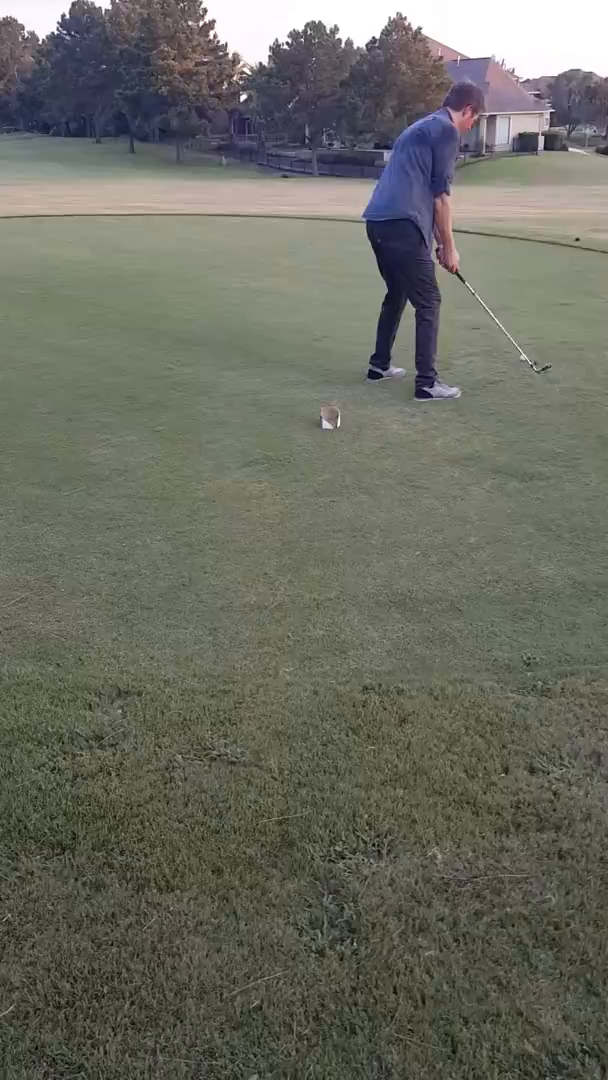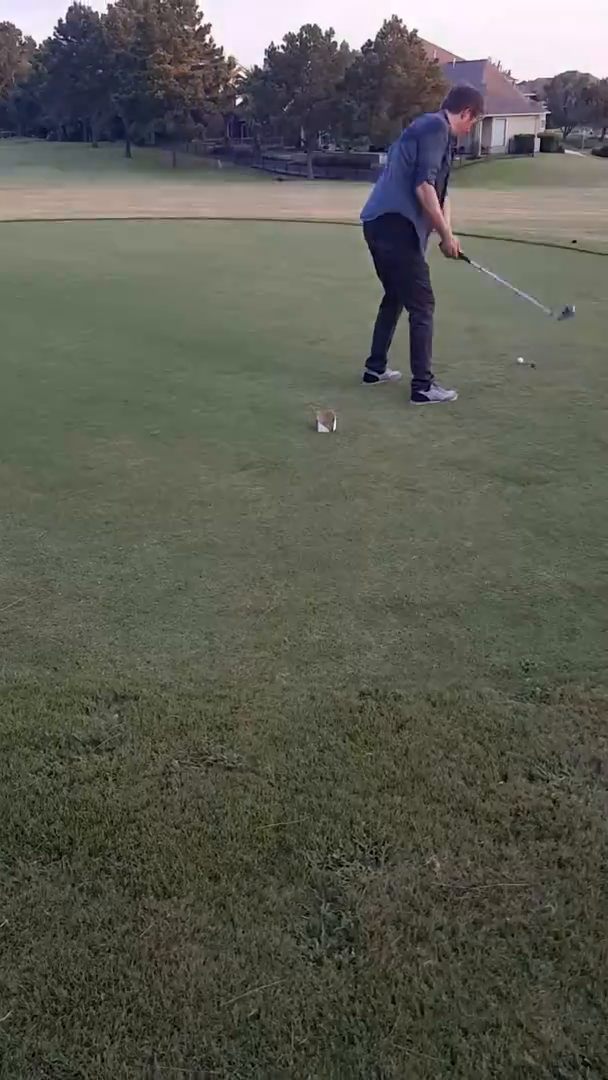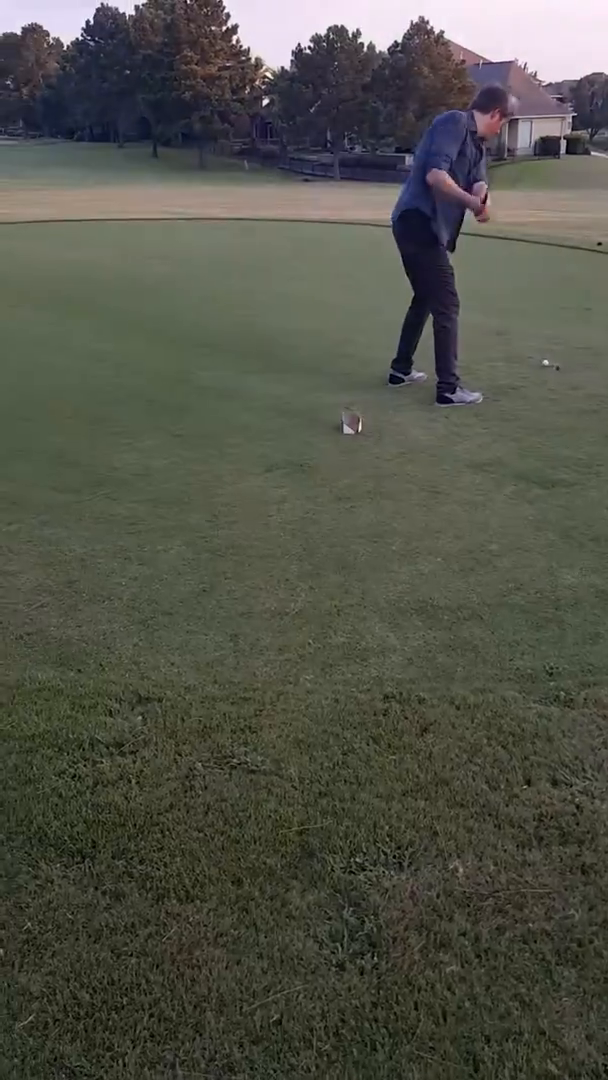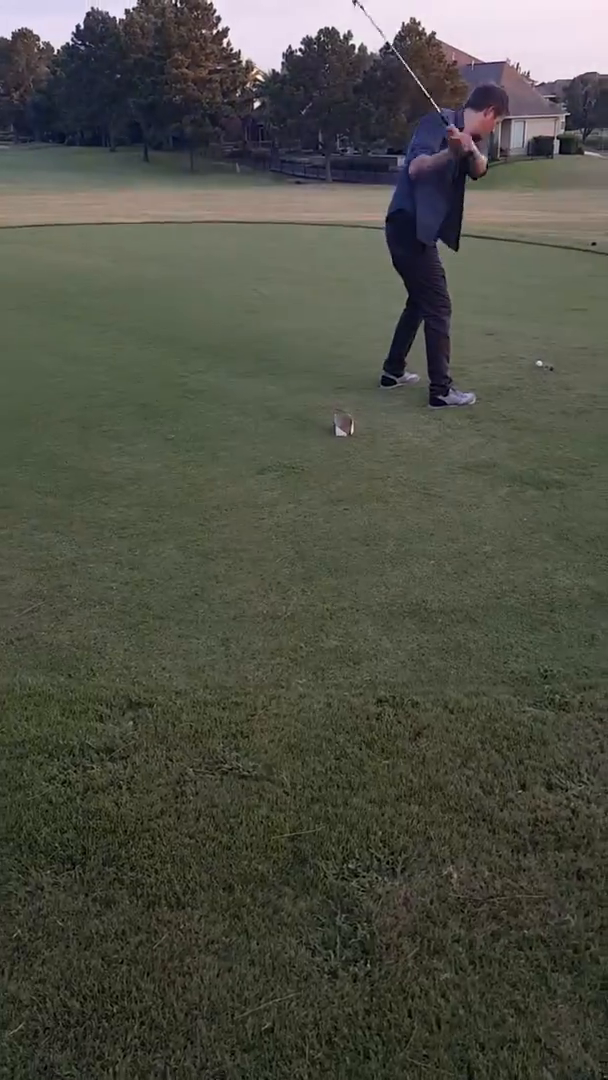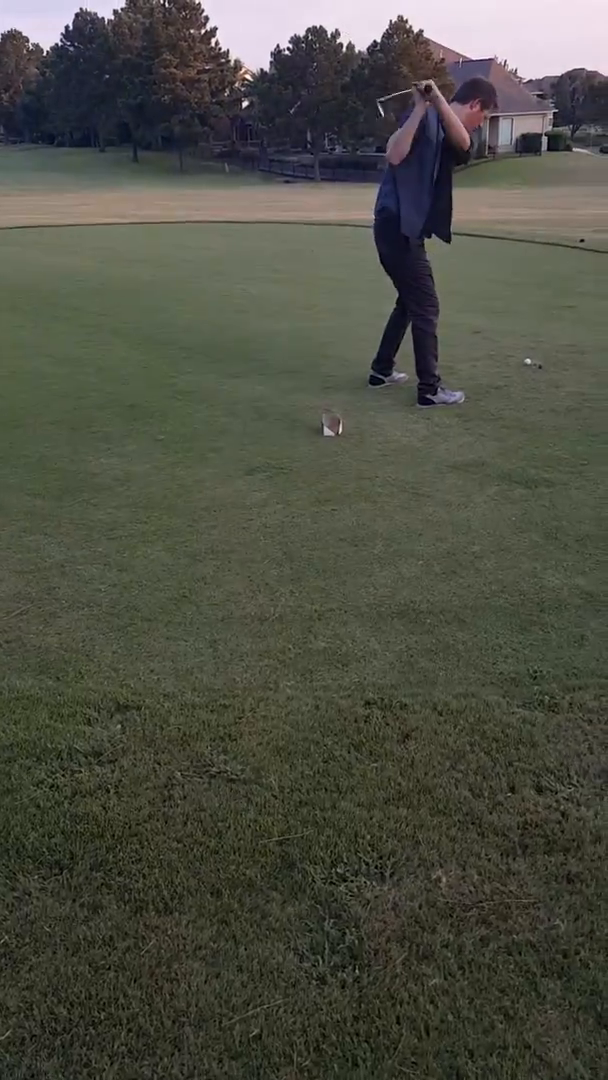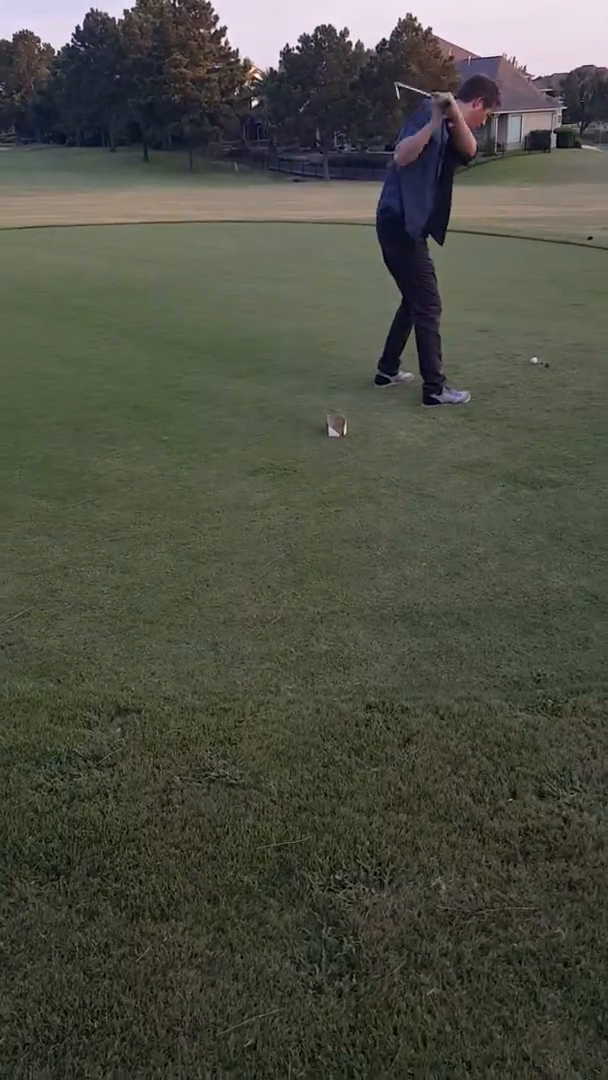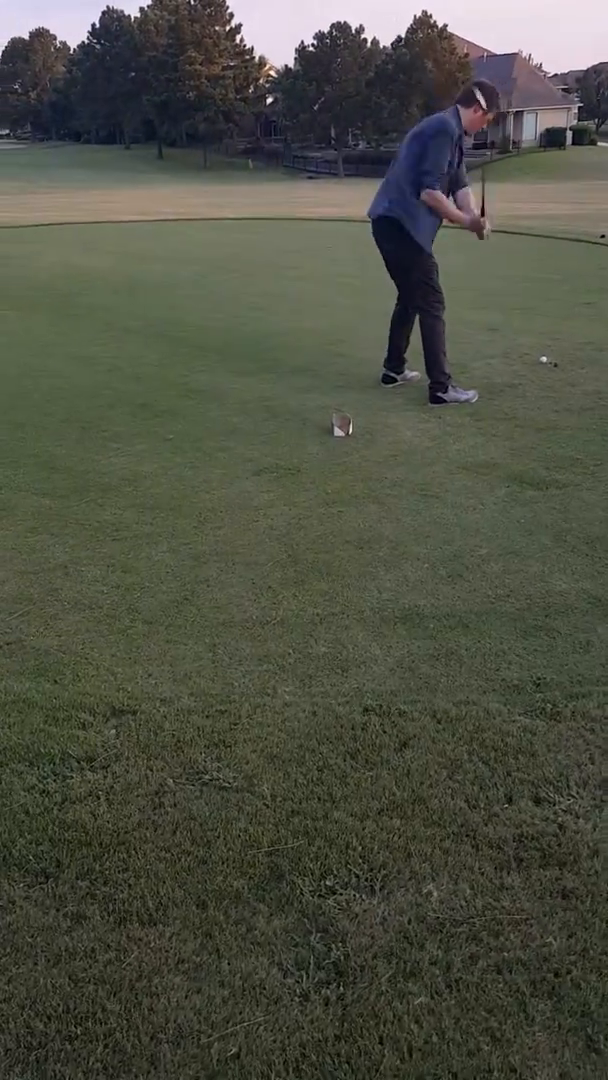
dt=0.2s
person 1, frame 1
left shoulder: (421, 128)
right shoulder: (447, 131)
right elbow: (440, 196)
left wrist: (439, 241)
right wrist: (449, 246)
left hip: (379, 221)
right hip: (401, 224)
left knee: (396, 294)
right knee: (428, 301)
left ankle: (379, 365)
right ankle: (427, 382)
person 1, frame 2
left shoulder: (439, 137)
right shoulder: (434, 126)
left elbow: (439, 192)
right elbow: (422, 186)
left wrist: (447, 230)
right wrist: (445, 234)
left hip: (380, 222)
right hip: (395, 224)
left knee: (395, 296)
right knee: (422, 304)
left ankle: (375, 367)
right ankle: (423, 385)
person 1, frame 3
left shoulder: (478, 144)
right shoulder: (452, 122)
left elbow: (481, 182)
right elbow: (433, 173)
left wrist: (482, 202)
right wrist: (468, 199)
left hip: (422, 226)
right hip: (419, 223)
left knee: (425, 298)
right knee: (446, 305)
left ankle: (401, 369)
right ankle: (448, 387)
person 1, frame 4
left shoulder: (473, 139)
right shoulder: (438, 120)
left elbow: (479, 168)
right elbow: (415, 168)
left wrist: (467, 146)
right wrist: (448, 151)
left hip: (421, 229)
right hip: (410, 226)
left knee: (420, 301)
right knee: (438, 307)
left ankle: (393, 370)
right ankle: (441, 389)
person 1, frame 5
left shoulder: (452, 130)
right shoulder: (424, 118)
left elbow: (463, 146)
right elbow: (394, 156)
left wrist: (438, 101)
right wrist: (421, 109)
left hip: (409, 228)
right hip: (397, 225)
left knee: (409, 301)
right knee: (425, 307)
left ankle: (381, 369)
right ankle: (430, 388)
person 1, frame 6
left shoulder: (453, 128)
right shoulder: (429, 113)
left elbow: (467, 148)
right elbow: (401, 157)
left wrist: (453, 113)
right wrist: (435, 120)
left hip: (407, 223)
right hip: (400, 222)
left knee: (414, 299)
right knee: (428, 306)
left ankle: (388, 369)
right ankle: (434, 388)
person 1, frame 7
left shoulder: (445, 128)
right shoulder: (445, 132)
left elbow: (460, 187)
right elbow: (428, 194)
left wrist: (475, 215)
right wrist: (465, 220)
left hip: (388, 223)
right hip: (403, 227)
left knee: (409, 298)
right knee: (431, 306)
left ankle: (394, 368)
right ankle: (440, 386)
